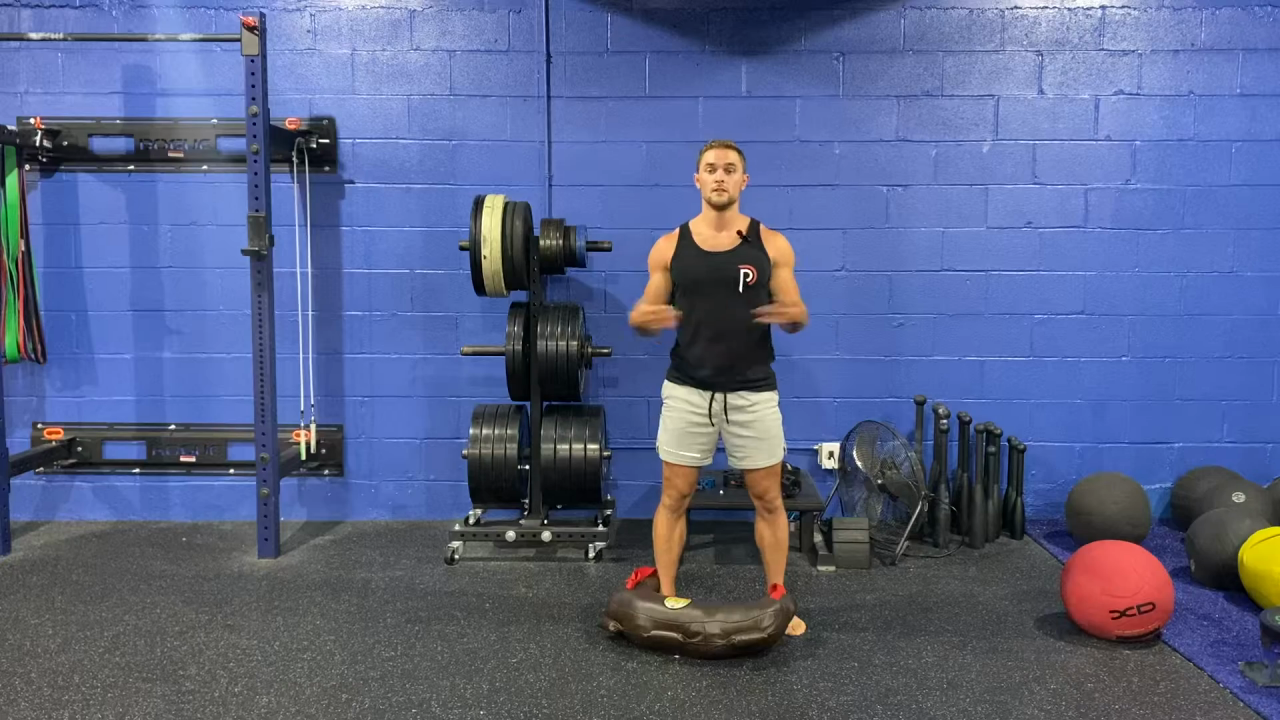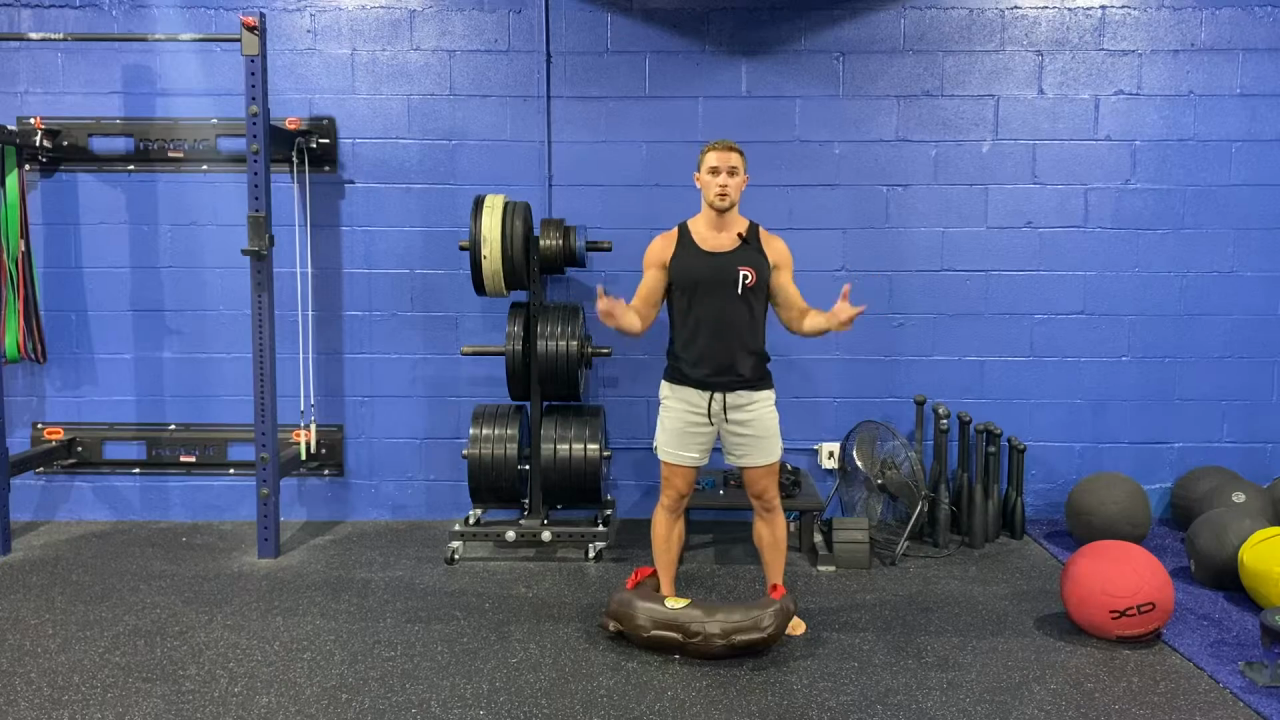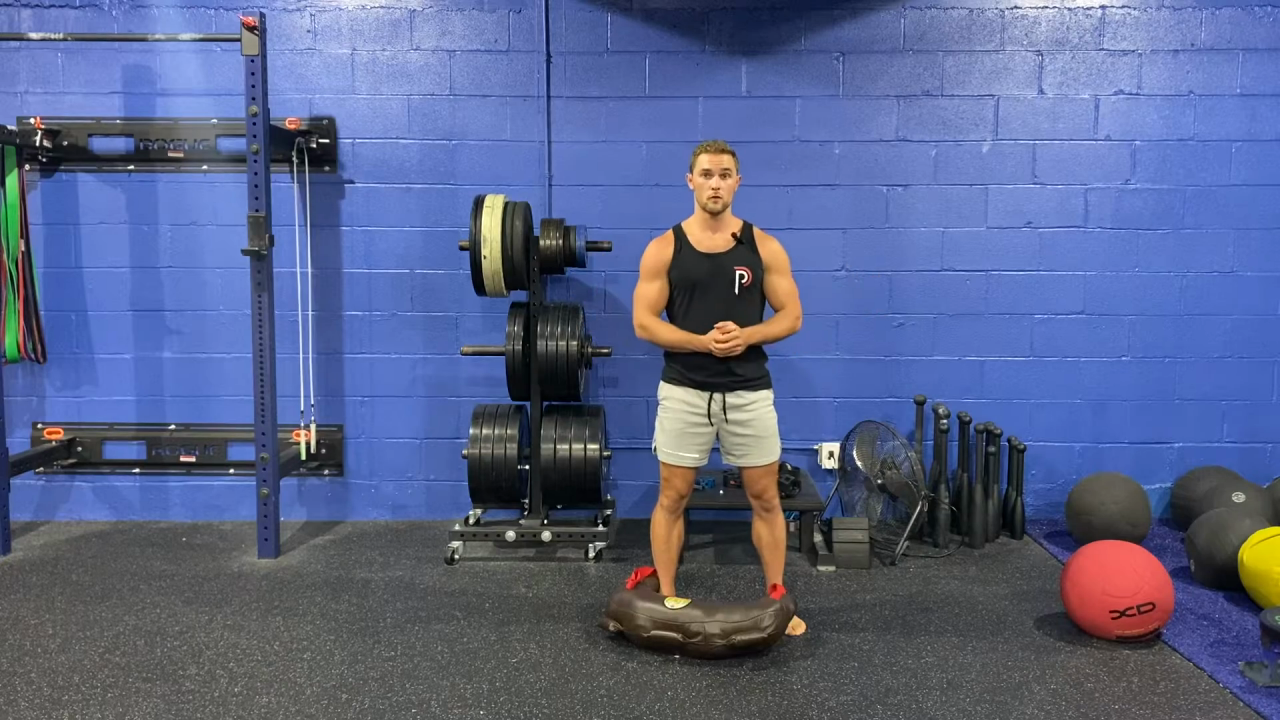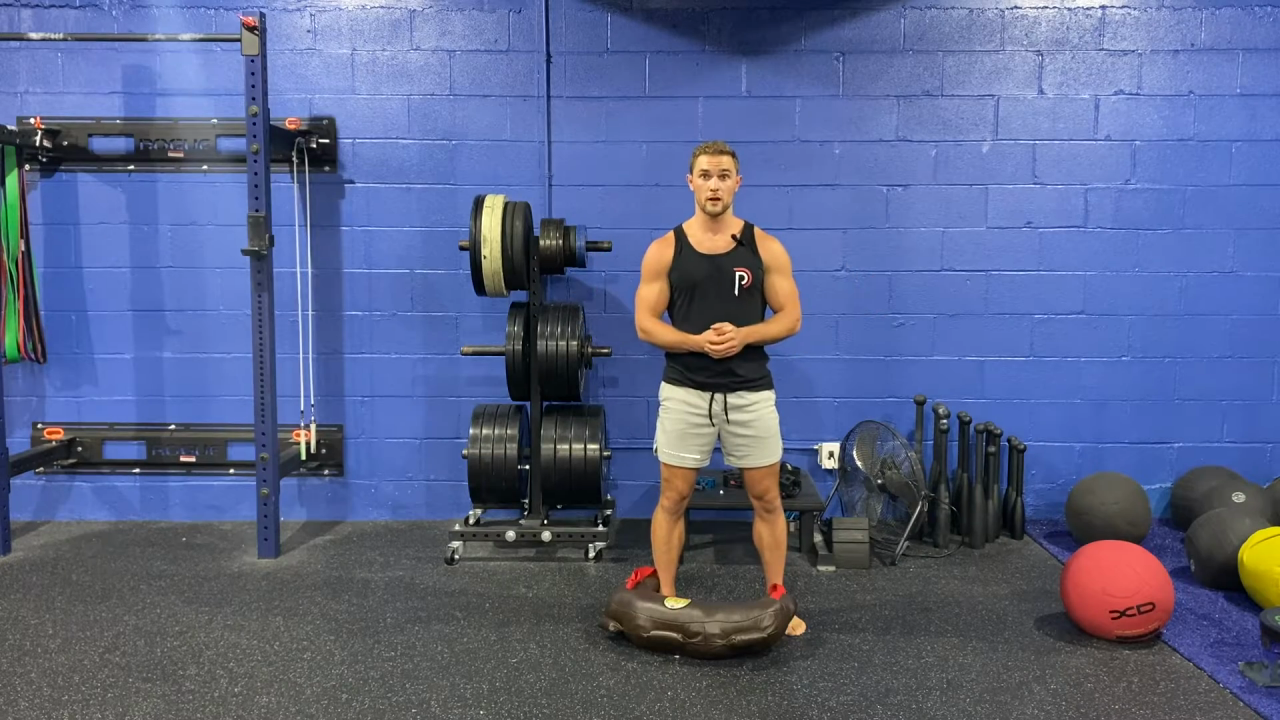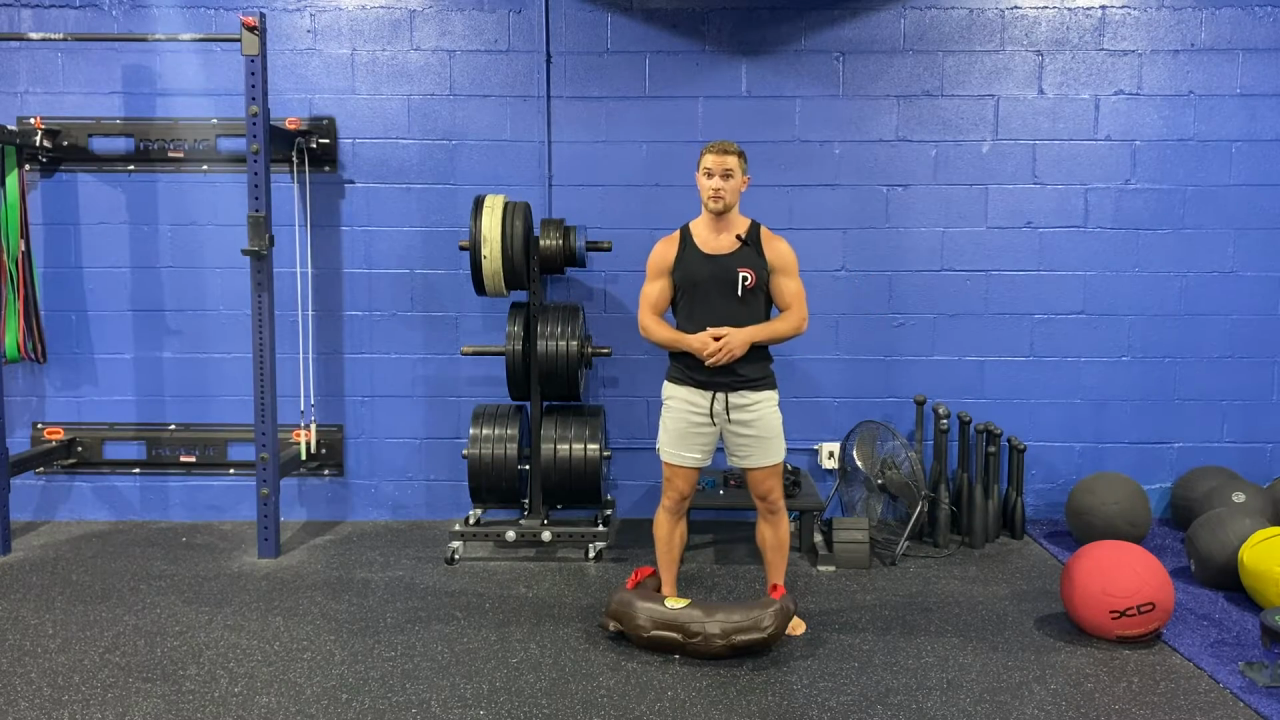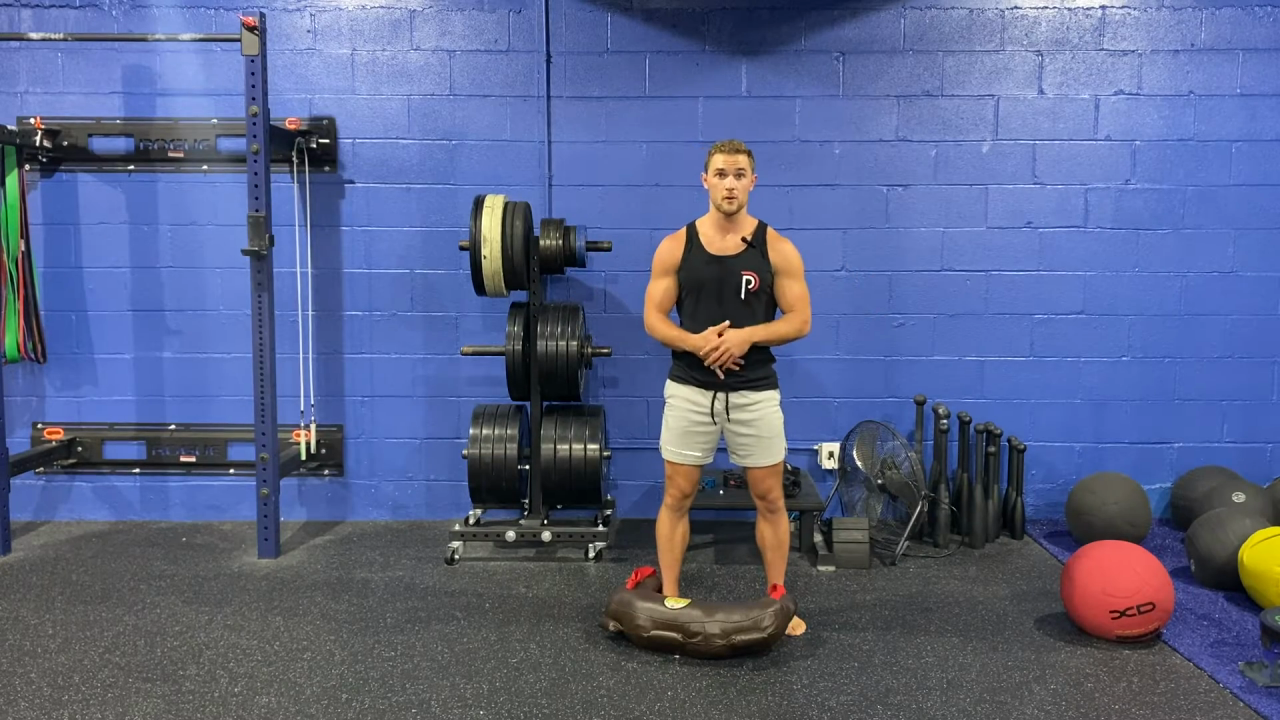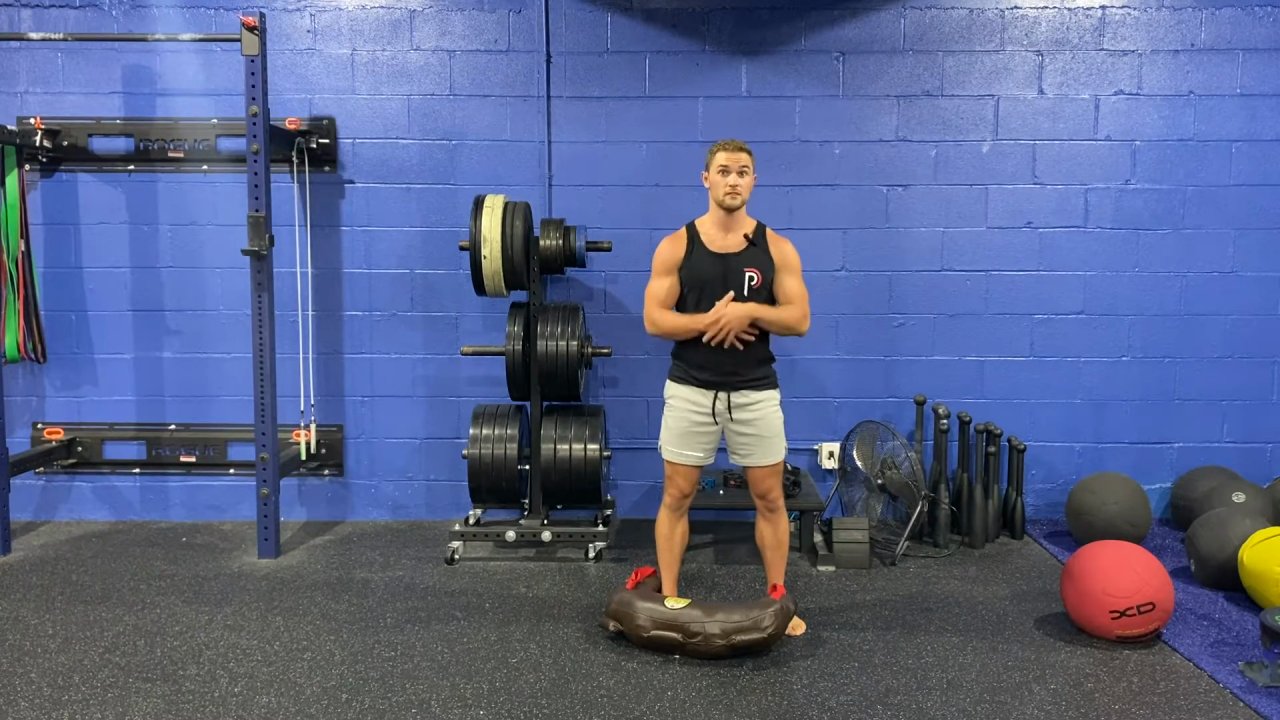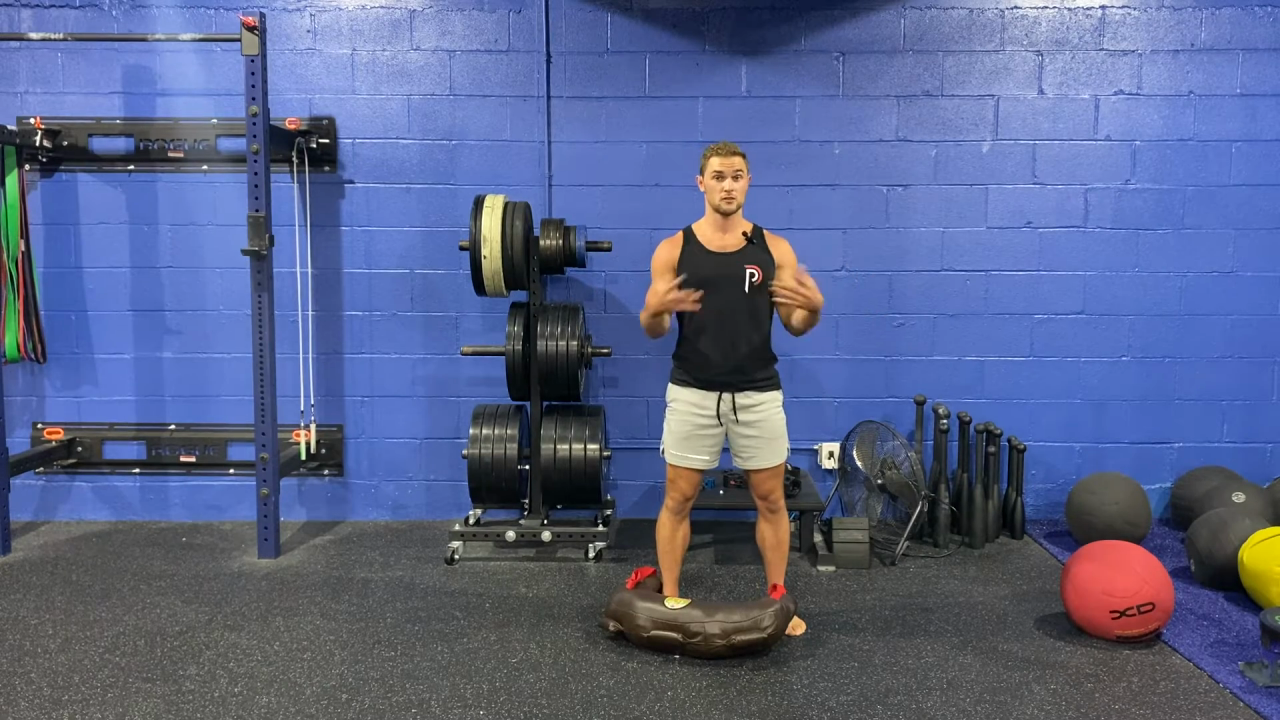
dt=0.4s
person 1, frame 1
left shoulder: (772, 244)
right shoulder: (670, 246)
left elbow: (795, 312)
right elbow: (645, 313)
left wrist: (789, 315)
right wrist: (647, 318)
left hip: (754, 392)
right hip: (688, 390)
left knee: (768, 498)
right knee: (674, 496)
right ankle: (666, 600)
person 1, frame 2
left shoulder: (768, 245)
right shoulder: (666, 246)
left elbow: (795, 313)
right elbow: (641, 312)
left wrist: (830, 319)
right wrist: (617, 317)
left hip: (750, 392)
right hip: (684, 391)
left knee: (765, 498)
right knee: (672, 496)
right ankle: (664, 600)
person 1, frame 3
left shoulder: (765, 246)
right shoulder: (663, 248)
left elbow: (791, 316)
right elbow: (644, 322)
left wrist: (746, 336)
right wrist: (702, 341)
left hip: (749, 391)
right hip: (683, 391)
left knee: (765, 498)
right knee: (672, 497)
right ankle: (665, 599)
person 1, frame 4
left shoulder: (765, 246)
right shoulder: (664, 250)
left elbow: (790, 317)
right elbow: (646, 323)
left wrist: (743, 335)
right wrist: (697, 340)
left hip: (751, 392)
right hip: (685, 392)
left knee: (767, 499)
right knee: (673, 498)
right ankle: (666, 600)
person 1, frame 5
left shoulder: (772, 247)
right shoulder: (670, 248)
left elbow: (797, 317)
right elbow: (647, 320)
left wrist: (746, 335)
right wrist: (689, 341)
left hip: (754, 392)
right hip: (687, 391)
left knee: (770, 500)
right knee: (674, 499)
right ankle: (668, 599)
person 1, frame 6
left shoulder: (778, 249)
right shoulder: (675, 246)
left elbow: (800, 320)
right elbow: (653, 319)
left wrist: (746, 335)
right wrist: (697, 343)
left hip: (755, 391)
right hip: (689, 389)
left knee: (770, 499)
right knee: (676, 496)
right ankle: (670, 599)
person 1, frame 7
left shoulder: (777, 248)
right shoulder: (676, 245)
left elbow: (800, 321)
right elbow: (654, 320)
left wrist: (751, 310)
right wrist: (709, 320)
left hip: (756, 391)
right hip: (690, 389)
left knee: (769, 499)
right knee: (676, 496)
right ankle: (668, 600)
person 1, frame 8
left shoulder: (775, 248)
right shoulder: (673, 248)
left elbow: (795, 324)
right elbow: (656, 328)
left wrist: (811, 305)
right wrist: (655, 311)
left hip: (758, 393)
right hip: (692, 392)
left knee: (770, 499)
right knee: (678, 498)
right ankle: (669, 600)
